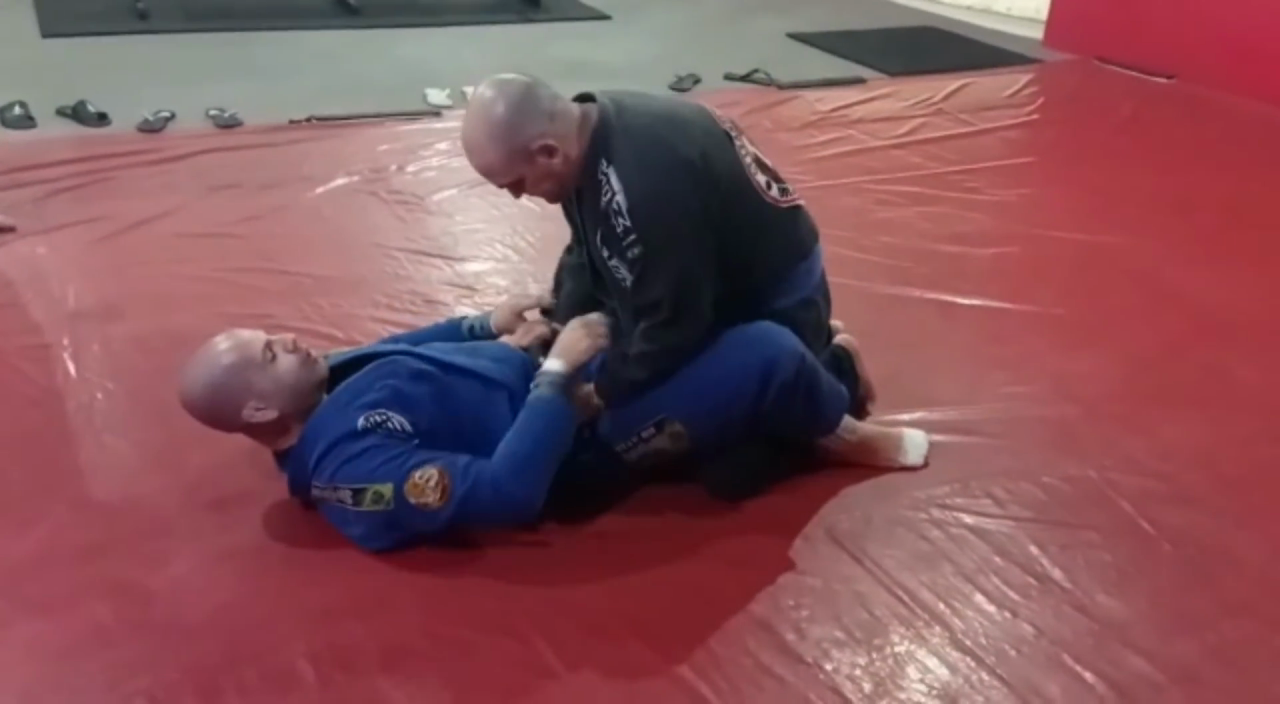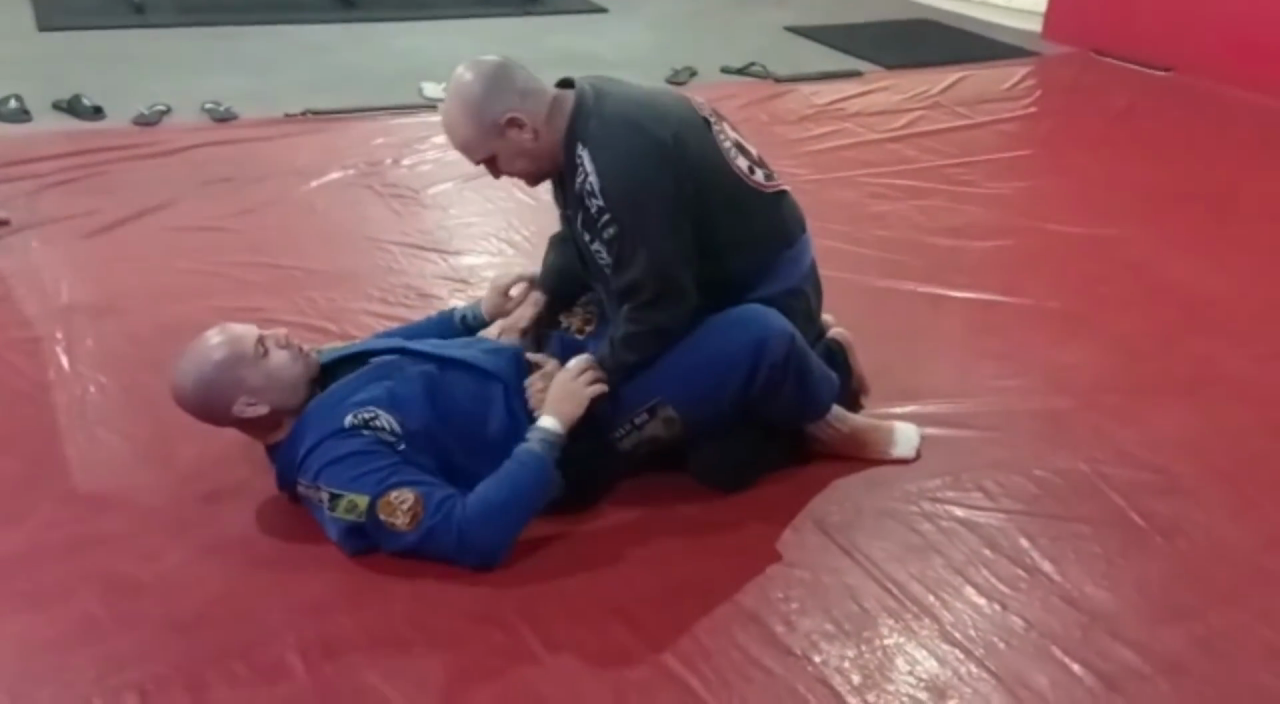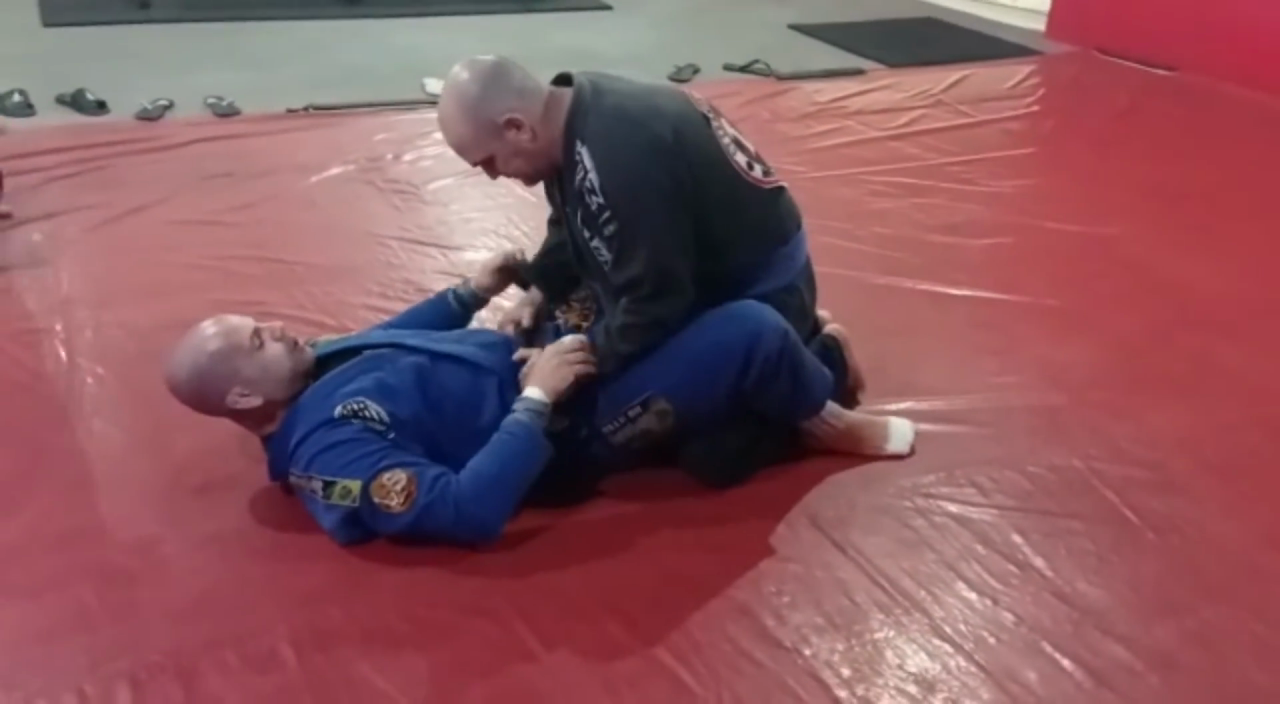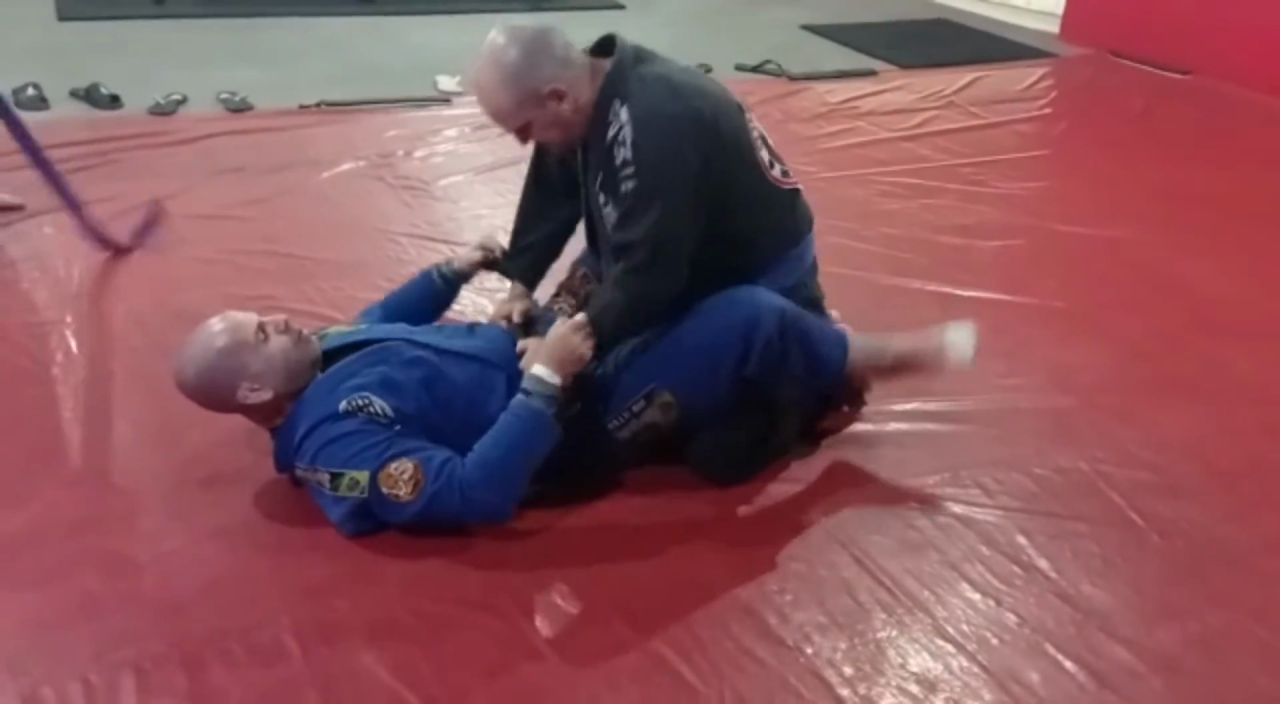
dt=0.4s
person 1, frame 1
left shoulder: (326, 389)
right shoulder: (351, 464)
left elbow: (402, 353)
right elbow: (508, 491)
left wrist: (487, 325)
right wrist: (560, 370)
left hip: (551, 382)
right hip: (585, 437)
right knee: (767, 355)
left ankle: (807, 349)
right ankle: (844, 437)
person 1, frame 2
left shoulder: (318, 383)
right shoulder: (339, 463)
left elbow: (393, 346)
right elbow: (477, 535)
left wrist: (476, 314)
right wrist: (553, 426)
left hip: (549, 361)
right hip: (575, 430)
right knee: (756, 336)
left ankle: (797, 360)
right ankle: (832, 427)
person 1, frame 3
left shoulder: (315, 372)
right shoulder: (331, 452)
left elbow: (389, 339)
right elbow: (471, 510)
left wrist: (470, 294)
right wrist: (538, 400)
left hip: (541, 358)
right hip: (570, 422)
right knee: (751, 332)
left ankle: (793, 353)
right ankle: (830, 425)
person 1, frame 4
left shoulder: (324, 360)
right shoulder: (337, 444)
left elbow: (388, 319)
right elbow: (479, 493)
left wrist: (452, 270)
right wrist: (545, 380)
left hip: (543, 348)
right hip: (581, 416)
right knee: (749, 318)
left ankle: (813, 351)
right ankle: (878, 355)
person 2, frame 1
left shoulder: (647, 181)
right shoulder: (592, 128)
left elbow: (672, 322)
right elbow: (589, 249)
left wrist: (599, 393)
right wrist: (558, 326)
left hip: (772, 298)
right hip: (712, 286)
left knee: (730, 469)
left ankle: (833, 377)
right ankle: (807, 354)
person 2, frame 2
left shoulder: (621, 161)
right shoulder: (583, 113)
left elbow: (658, 307)
right elbow: (582, 232)
right wrist: (546, 298)
left hip: (764, 285)
right hip: (706, 270)
left knee: (721, 460)
left ankle: (829, 369)
right ankle: (803, 346)
person 2, frame 3
left shoulder: (621, 156)
right shoulder: (579, 105)
left elbow: (653, 300)
right elbow: (573, 224)
right wrist: (539, 290)
left hip: (758, 280)
right hip: (701, 265)
left knee: (715, 457)
left ankle: (823, 365)
right ankle: (794, 340)
person 2, frame 4
left shoulder: (657, 126)
right shoulder: (580, 95)
left elbow: (647, 277)
right elbow: (549, 197)
right wrist: (521, 285)
left hip: (759, 280)
right hip: (691, 270)
